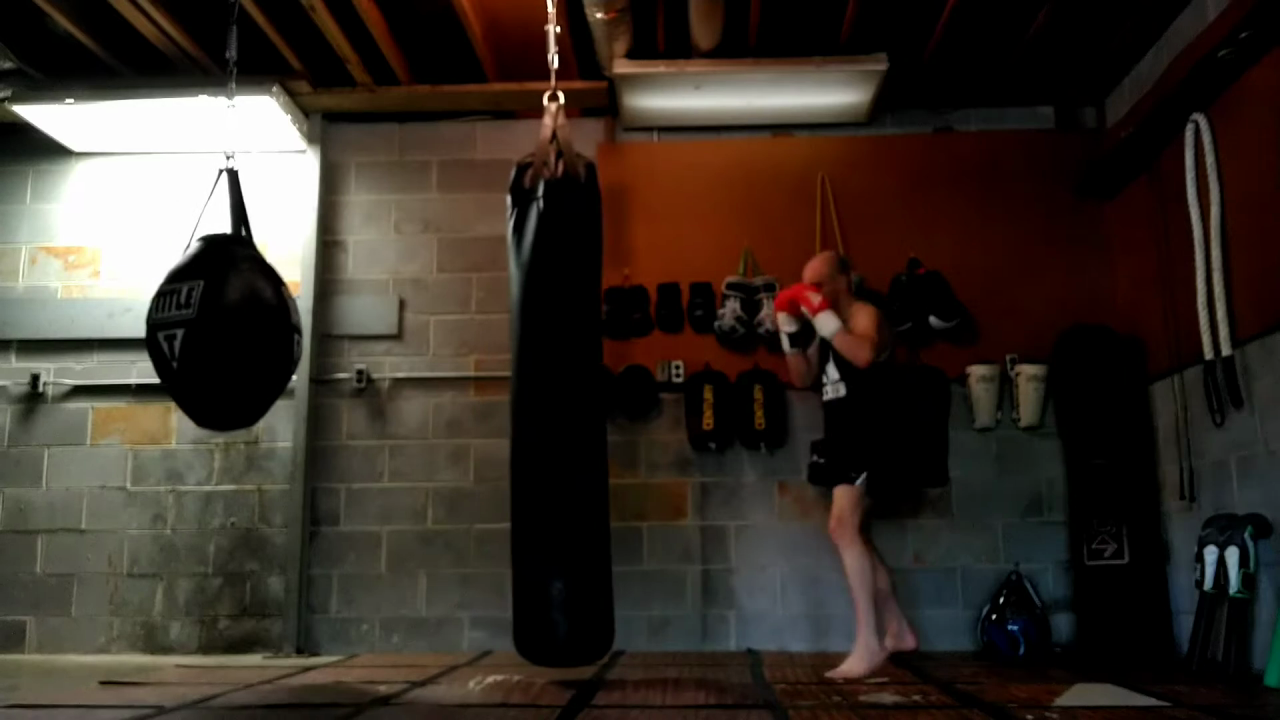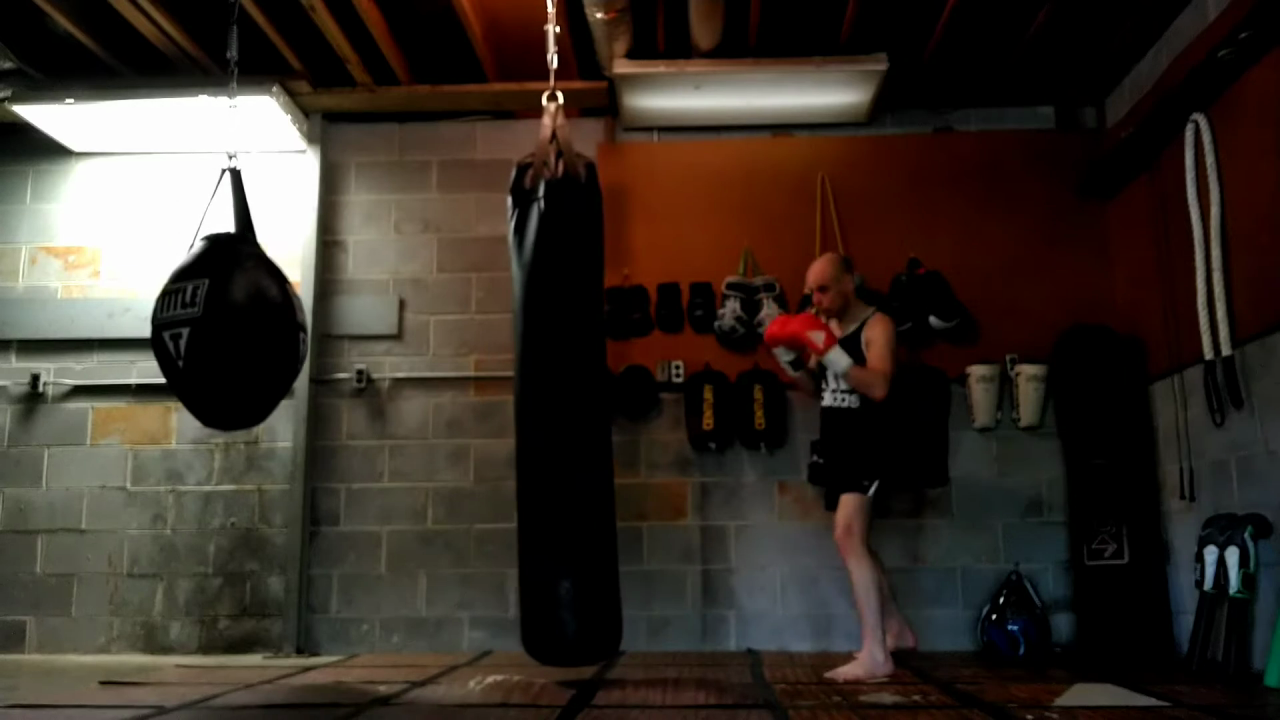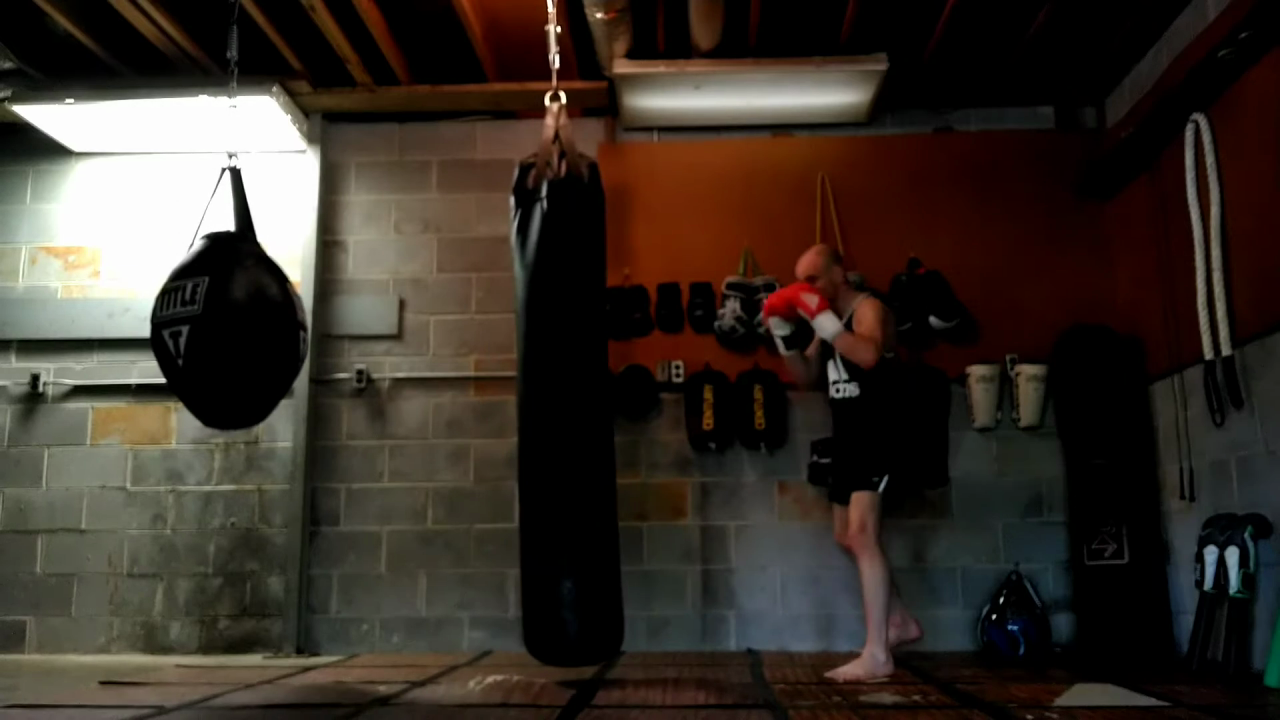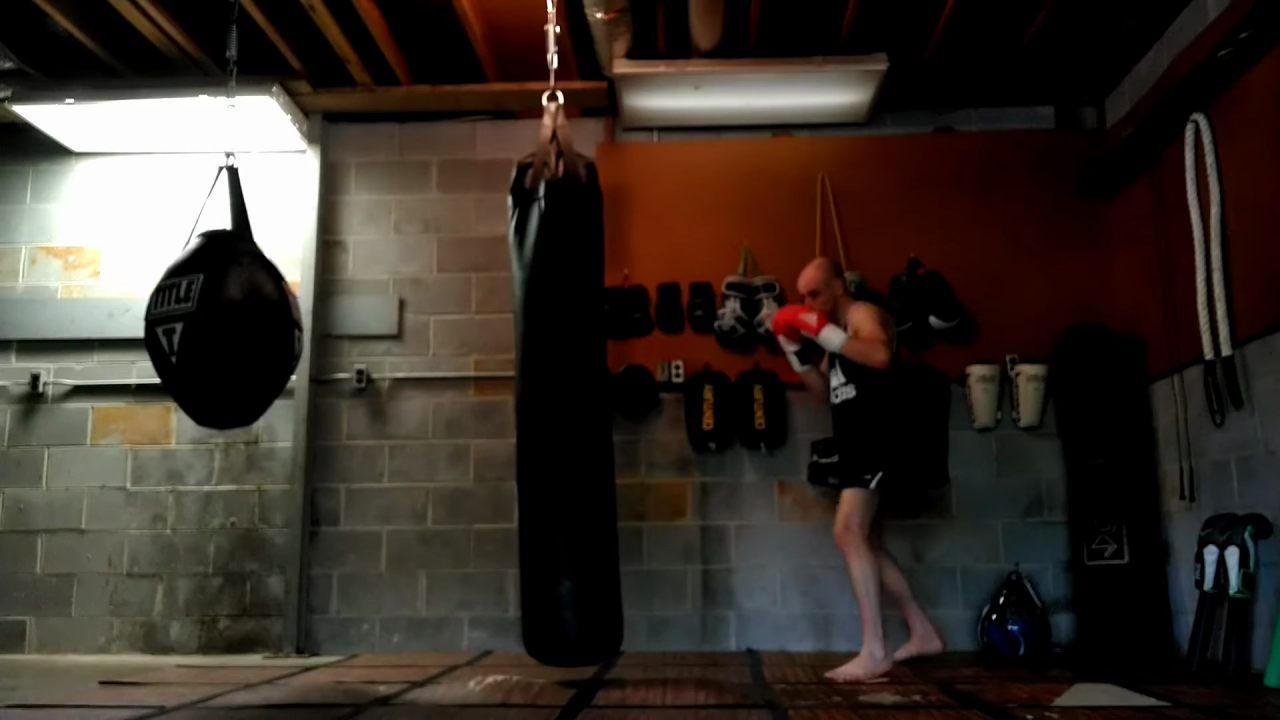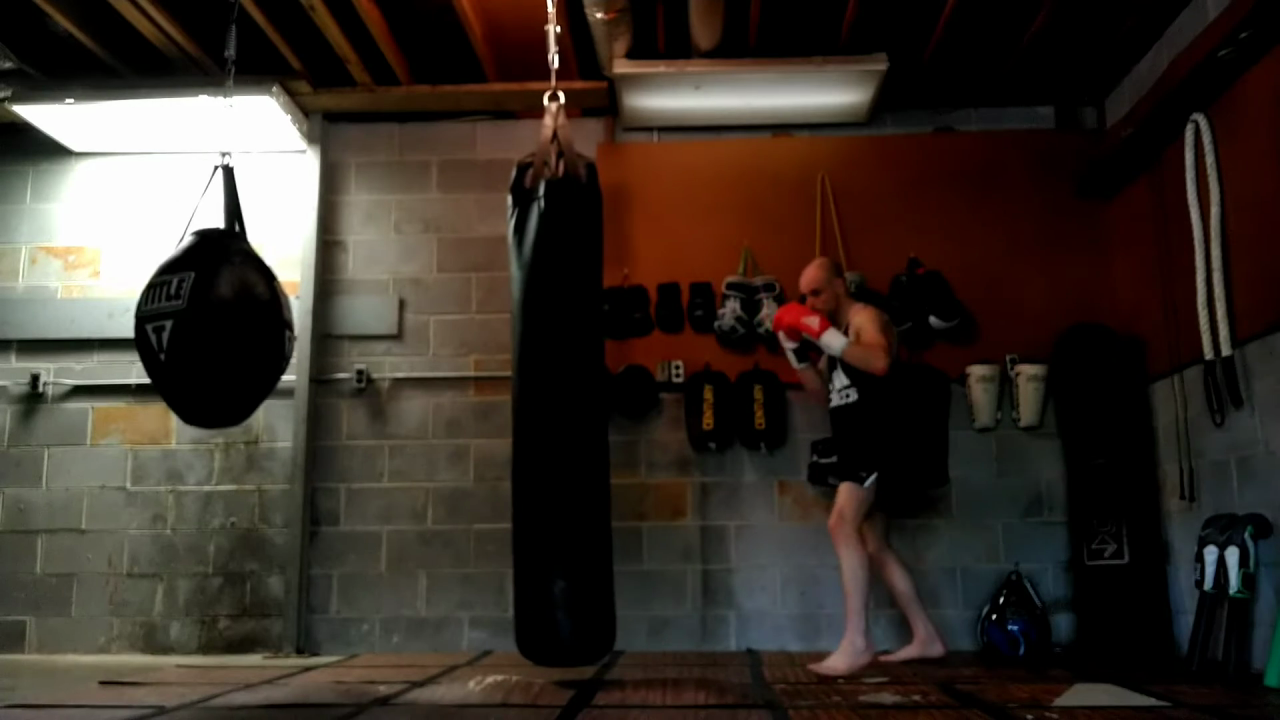
dt=0.2s
person 1, frame 1
left shoulder: (864, 314)
right shoulder: (827, 323)
left elbow: (864, 356)
right elbow: (803, 377)
left wrist: (821, 315)
right wrist: (790, 322)
left hip: (865, 439)
right hip: (842, 442)
left knee: (841, 527)
right knee: (856, 538)
left ankle: (867, 645)
right ankle: (898, 631)
person 1, frame 2
left shoulder: (877, 325)
right shoulder: (828, 325)
left elbow: (878, 389)
right elbow: (812, 382)
left wrist: (830, 349)
right wrist: (788, 353)
left hip: (865, 448)
right hip: (838, 450)
left knee: (848, 537)
right knee: (851, 543)
left ankle: (875, 656)
right ankle: (897, 630)
person 1, frame 3
left shoulder: (867, 308)
right shoulder: (829, 319)
left elbow: (869, 356)
right elbow: (804, 375)
left wrist: (818, 317)
right wrist: (782, 328)
left hip: (874, 438)
right hip: (850, 441)
left knee: (860, 535)
right knee: (848, 538)
left ankle: (876, 655)
right ankle: (899, 620)
person 1, frame 4
left shoulder: (864, 314)
right shoulder: (837, 329)
left elbow: (880, 356)
right elbow: (824, 390)
left wrist: (819, 330)
right wrist: (795, 346)
left hip: (877, 445)
right hip: (857, 449)
left knee: (849, 534)
right knee: (863, 545)
left ankle: (874, 651)
right ankle: (923, 633)
person 1, frame 5
left shoulder: (866, 317)
right shoulder: (837, 329)
left elbow: (878, 362)
right elbow: (820, 390)
left wrist: (823, 334)
right wrist: (794, 345)
left hip: (875, 445)
right hip: (856, 448)
left knee: (841, 526)
right knee: (873, 546)
left ankle: (855, 644)
right ankle: (925, 637)
